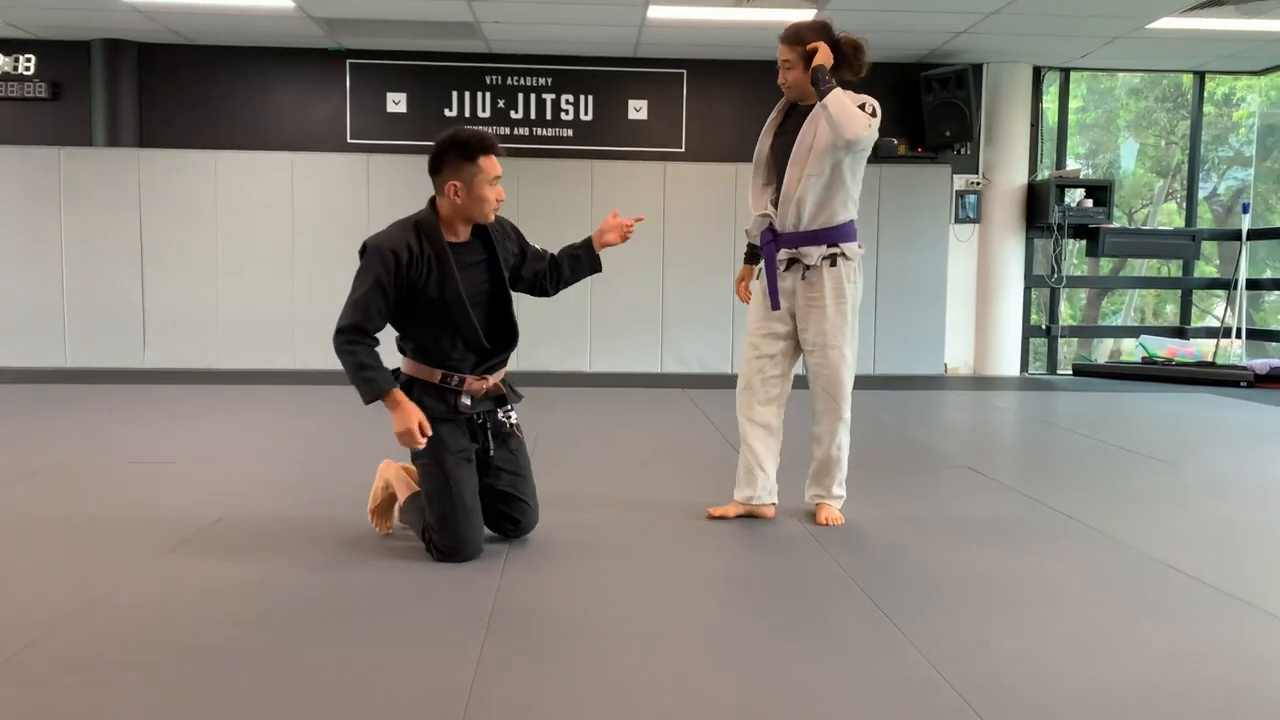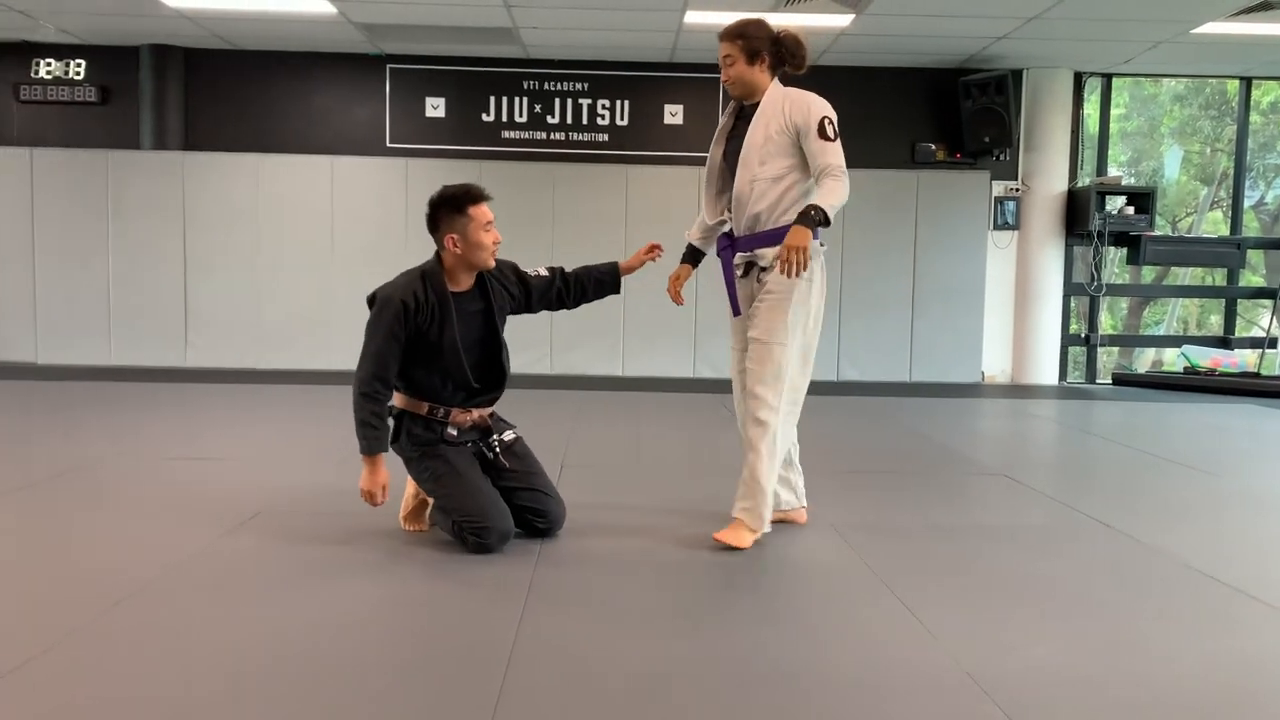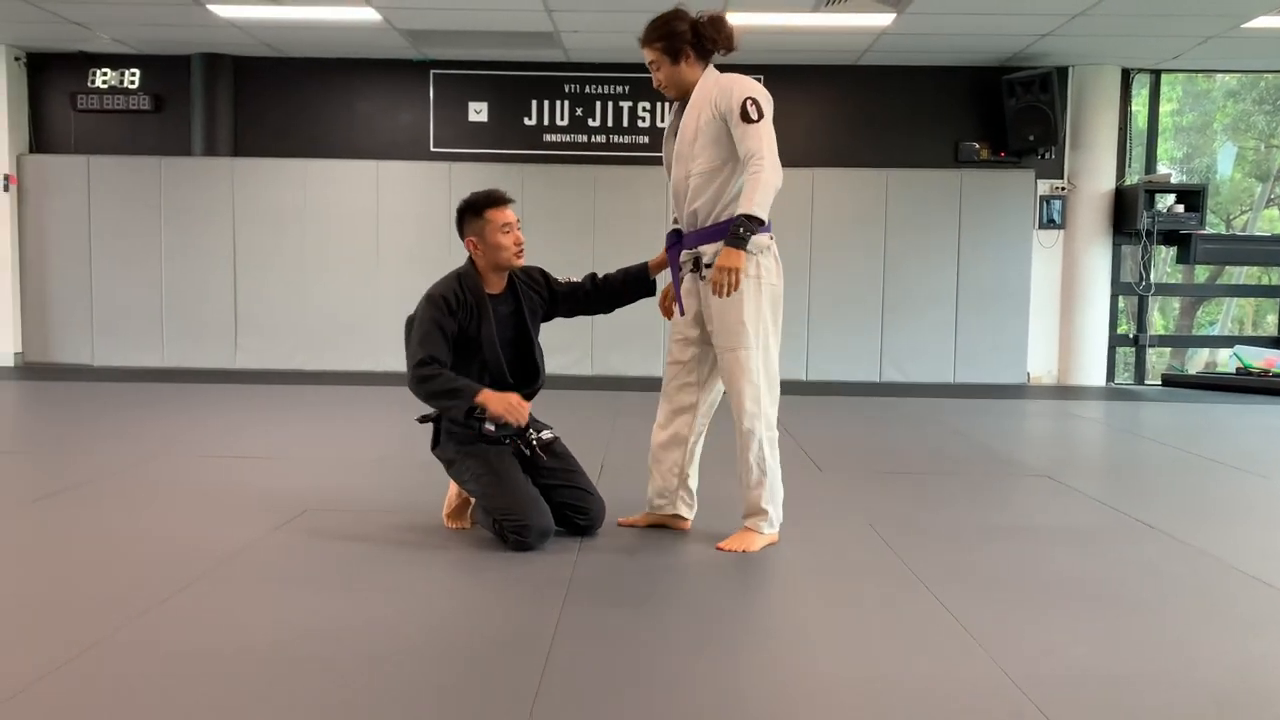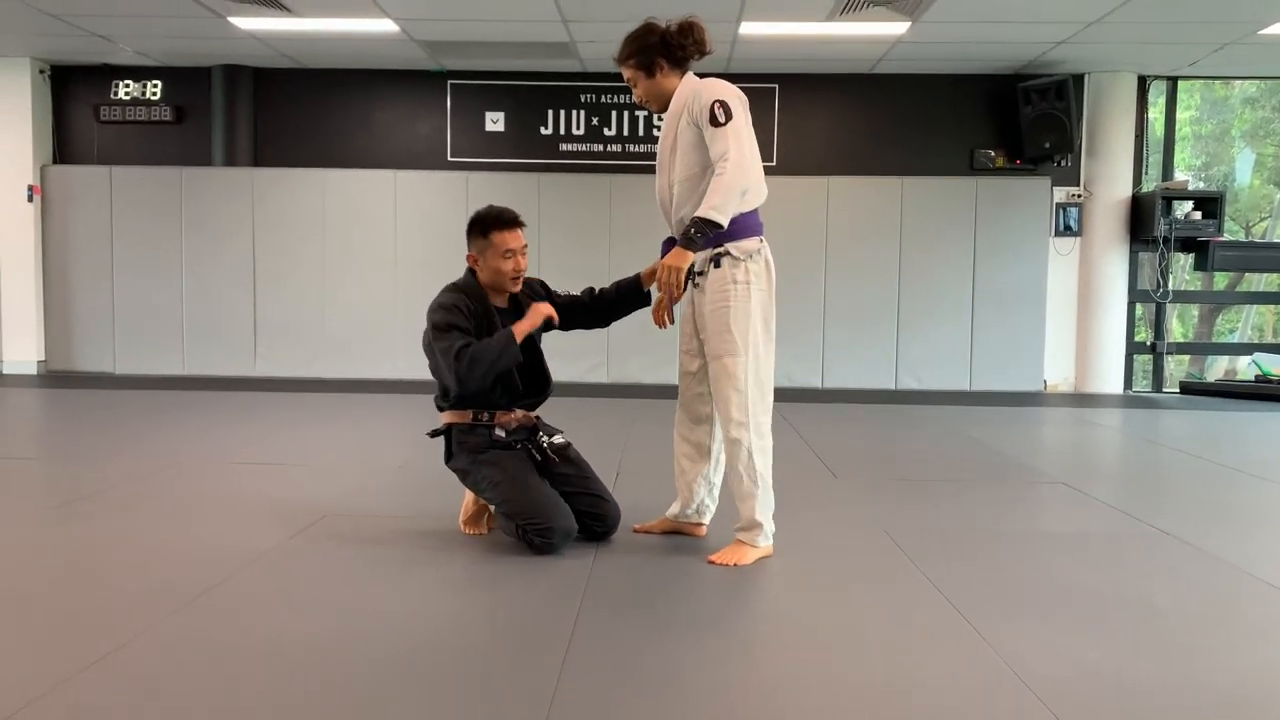
dt=0.7s
person 1, frame 1
left shoulder: (859, 107)
right shoulder: (783, 114)
left elbow: (853, 136)
left wrist: (822, 79)
right wrist: (751, 258)
left hip: (828, 261)
right hip: (780, 262)
left knee: (831, 383)
right knee: (758, 379)
left ankle: (827, 495)
right ankle: (756, 494)
person 1, frame 2
left shoulder: (804, 107)
right shoulder: (733, 120)
left elbow: (835, 179)
left wrist: (807, 224)
right wrist: (689, 259)
left hip: (788, 263)
right hip: (745, 266)
left knee: (768, 390)
right knee: (754, 390)
left ankle: (751, 514)
right ankle: (786, 501)
person 1, frame 3
left shoulder: (736, 92)
right shoulder: (686, 112)
left elbow: (764, 169)
left wrist: (738, 243)
right wrist: (677, 275)
left hip: (739, 258)
right hip: (698, 263)
left knee: (748, 392)
right knee: (682, 388)
left ankle: (763, 519)
right ankle: (672, 503)
person 1, frame 4
left shoulder: (712, 95)
right shoulder: (679, 114)
left elbow: (736, 173)
left wrist: (686, 244)
right wrist: (670, 283)
left hip: (734, 262)
right hip: (703, 267)
left knee: (737, 399)
right knee: (695, 396)
left ankle: (756, 533)
right ankle: (691, 511)
person 2, frame 1
left shoulder: (500, 234)
right shoulder: (396, 249)
left elbow: (544, 276)
right elbow: (351, 335)
left wrist: (596, 244)
right wrist: (396, 403)
left hip: (493, 401)
right hip: (437, 406)
left knee: (518, 522)
right knee: (459, 547)
left ankle: (430, 479)
right ankle: (401, 485)
person 2, frame 2
left shoulder: (500, 280)
right shoulder: (403, 299)
left elbow: (562, 288)
right elbow: (371, 383)
left wrist: (627, 266)
right wrist: (373, 462)
left hip: (485, 427)
right hip: (429, 435)
left knee: (548, 518)
right knee: (491, 532)
left ankle: (455, 490)
right ankle: (431, 497)
person 2, frame 3
left shoulder: (530, 284)
right shoulder: (445, 300)
left elbow: (594, 294)
right elbow: (423, 375)
left wrist: (660, 264)
right wrist: (487, 397)
left hip: (521, 426)
right hip: (467, 433)
left knee: (588, 516)
right knee: (531, 530)
left ankle: (493, 489)
right ankle: (473, 497)
person 2, frame 4
left shoulder: (529, 293)
right shoulder: (450, 309)
left elbow: (595, 308)
right elbow: (463, 373)
left wrist: (653, 274)
right wrist: (523, 327)
left hip: (529, 431)
right hip: (479, 443)
left knee: (604, 520)
right knee: (554, 531)
left ankle: (505, 495)
right ankle: (489, 500)
